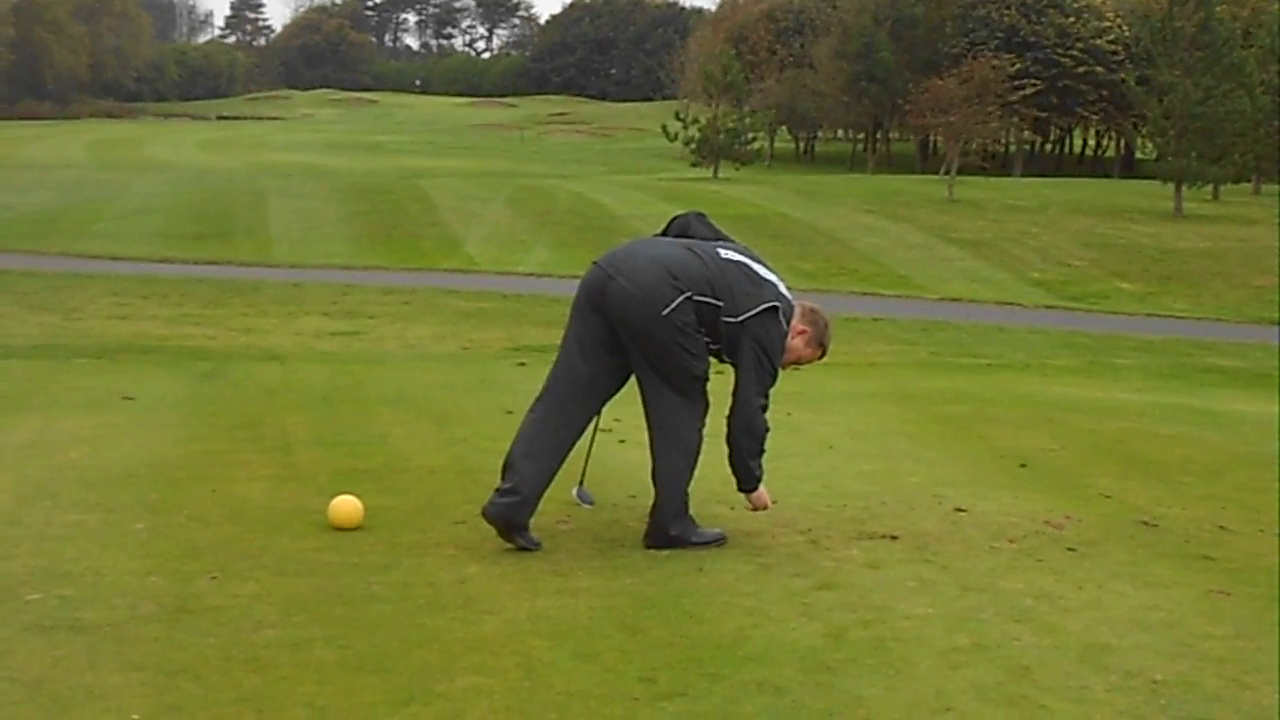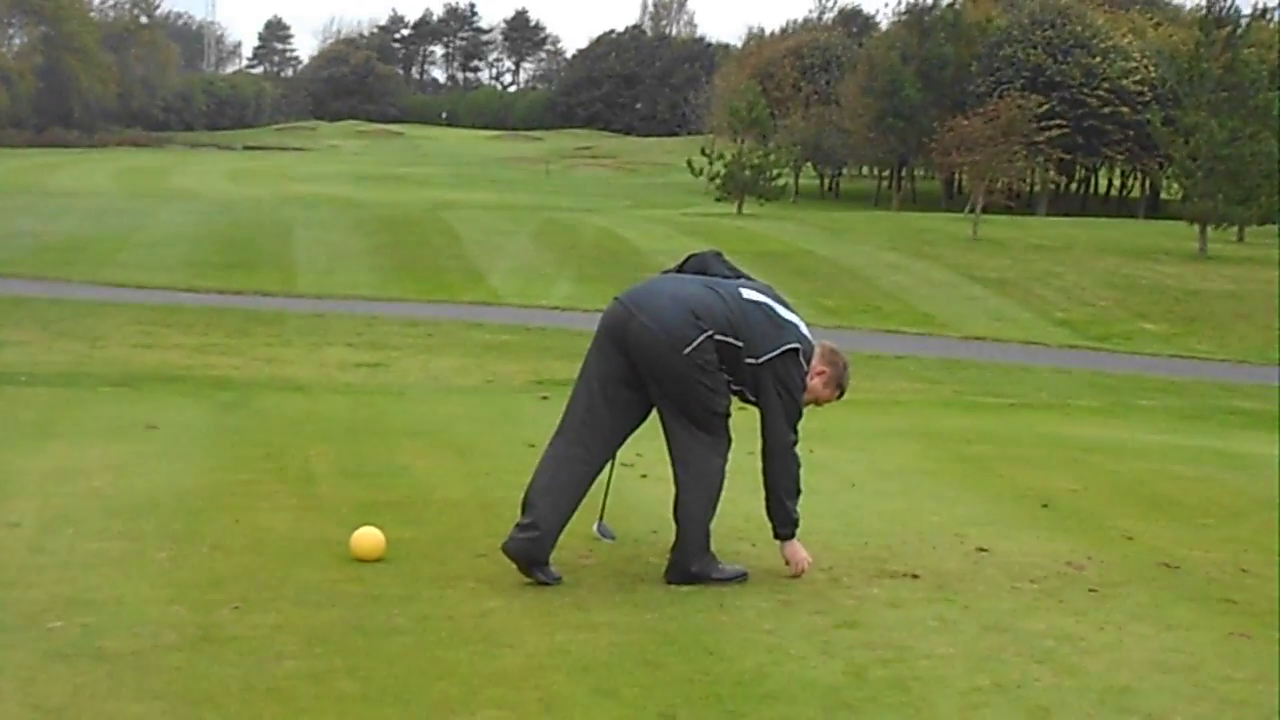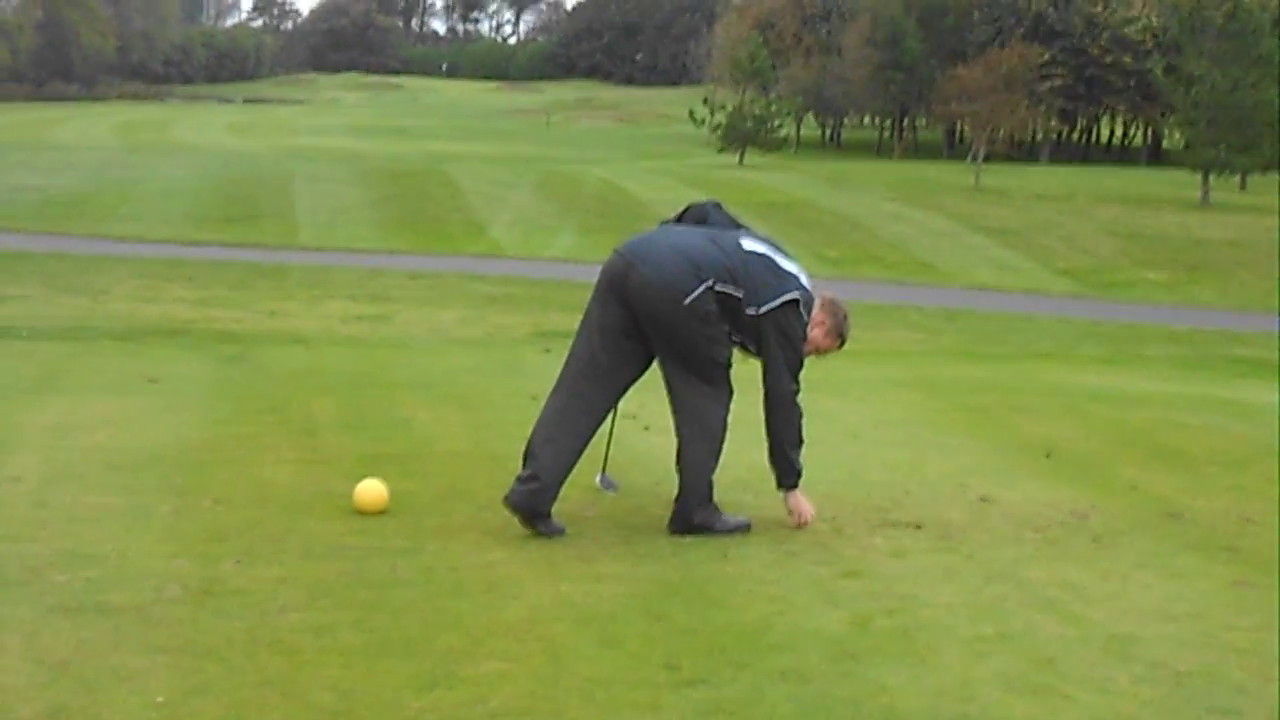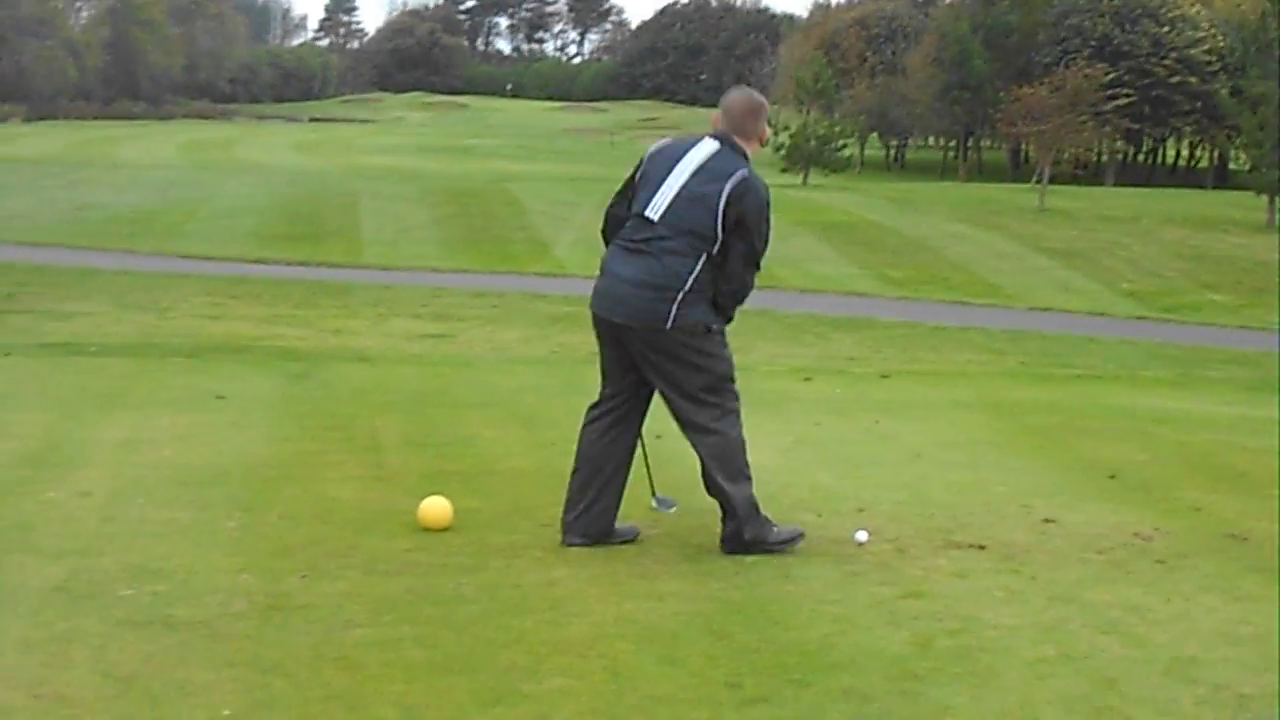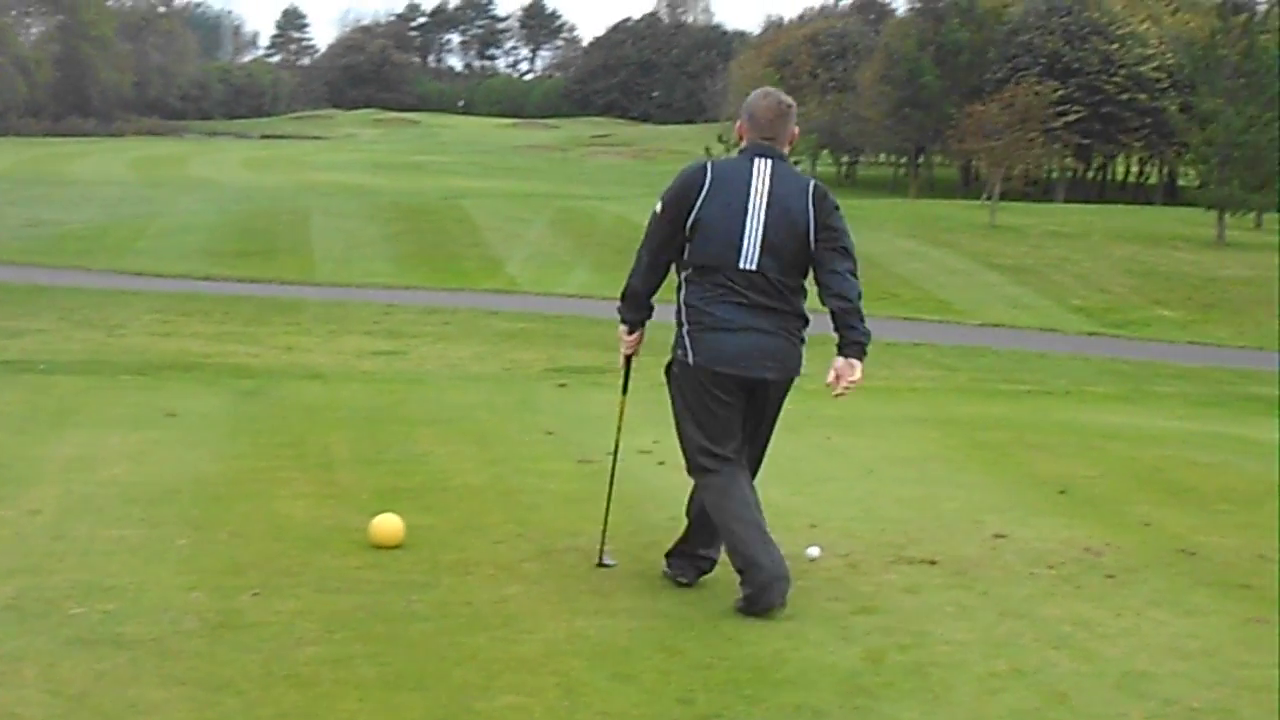
dt=1s
person 1, frame 1
left shoulder: (750, 275)
right shoulder: (769, 322)
left elbow: (689, 223)
right elbow: (748, 409)
right wrist: (750, 483)
left hip: (608, 272)
right hip: (655, 297)
left knee: (566, 400)
right knee: (682, 408)
left ankle: (510, 505)
right ankle: (670, 525)
person 1, frame 2
left shoulder: (767, 309)
right shoulder: (790, 359)
left elbow: (706, 261)
right elbow: (780, 448)
right wrist: (787, 536)
left hip: (629, 308)
right hip: (676, 334)
left knee: (584, 436)
right knee: (705, 445)
left ankle: (529, 540)
right ankle: (691, 561)
person 1, frame 3
left shoulder: (768, 259)
right shoulder: (789, 311)
left elbow: (704, 212)
right elbow: (782, 399)
right wrist: (790, 487)
left hip: (628, 260)
right hip: (677, 288)
left knee: (584, 386)
right knee: (706, 398)
left ankle: (531, 493)
right ankle: (695, 511)
person 1, frame 4
left shoulder: (665, 151)
right shoulder: (747, 189)
left elbow: (614, 218)
right elbow: (740, 274)
right wrist: (714, 318)
left hip: (611, 294)
right hip: (672, 312)
left knee: (615, 406)
right knee: (715, 414)
left ankle: (586, 522)
right ankle: (745, 526)
person 1, frame 5
left shoulder: (699, 180)
right shoulder: (812, 196)
left elbow: (654, 255)
right elbow: (839, 275)
left wrist: (632, 319)
right wrist: (850, 347)
left hip: (706, 347)
right hip: (777, 352)
left knee: (715, 463)
right knee: (739, 460)
left ankle: (765, 578)
right ankle: (692, 555)
